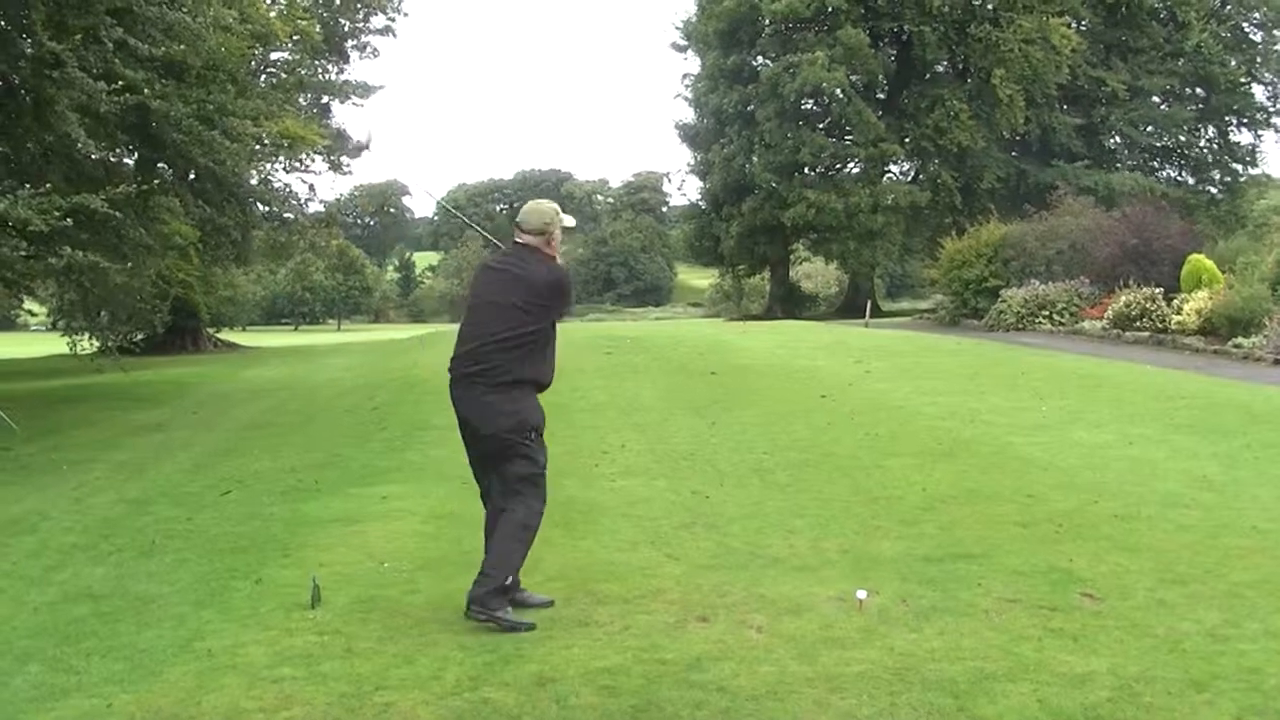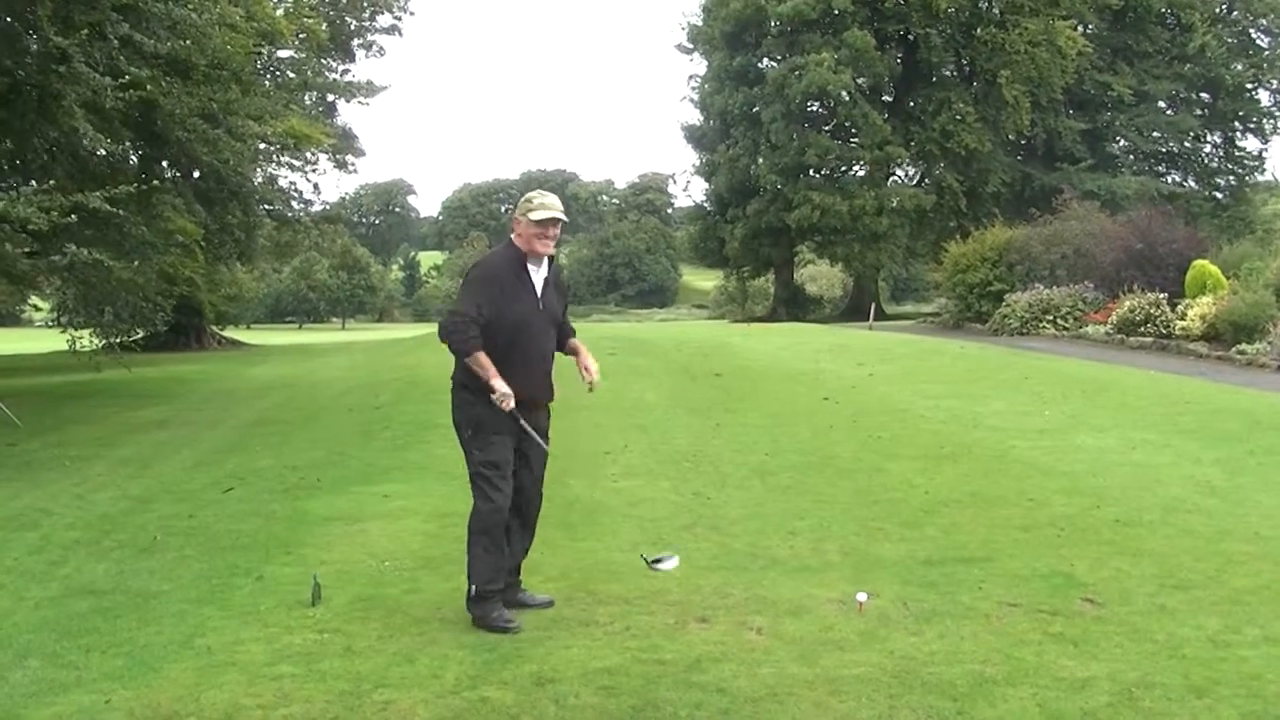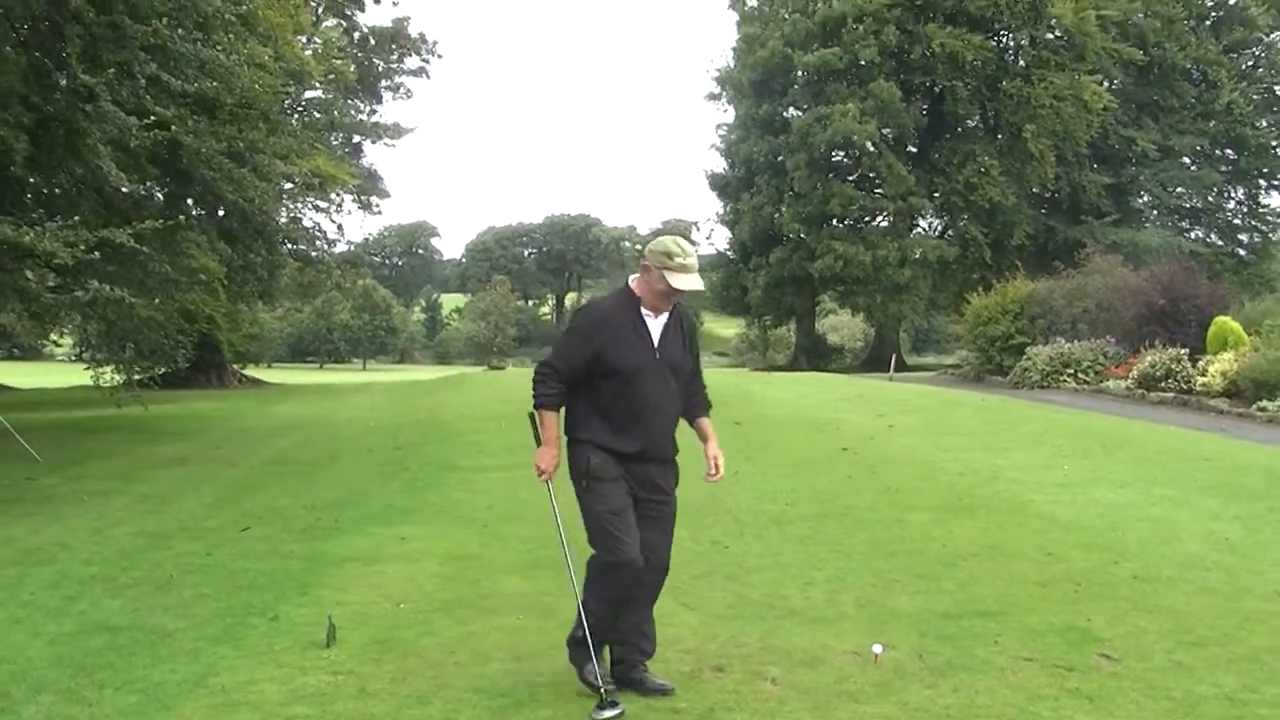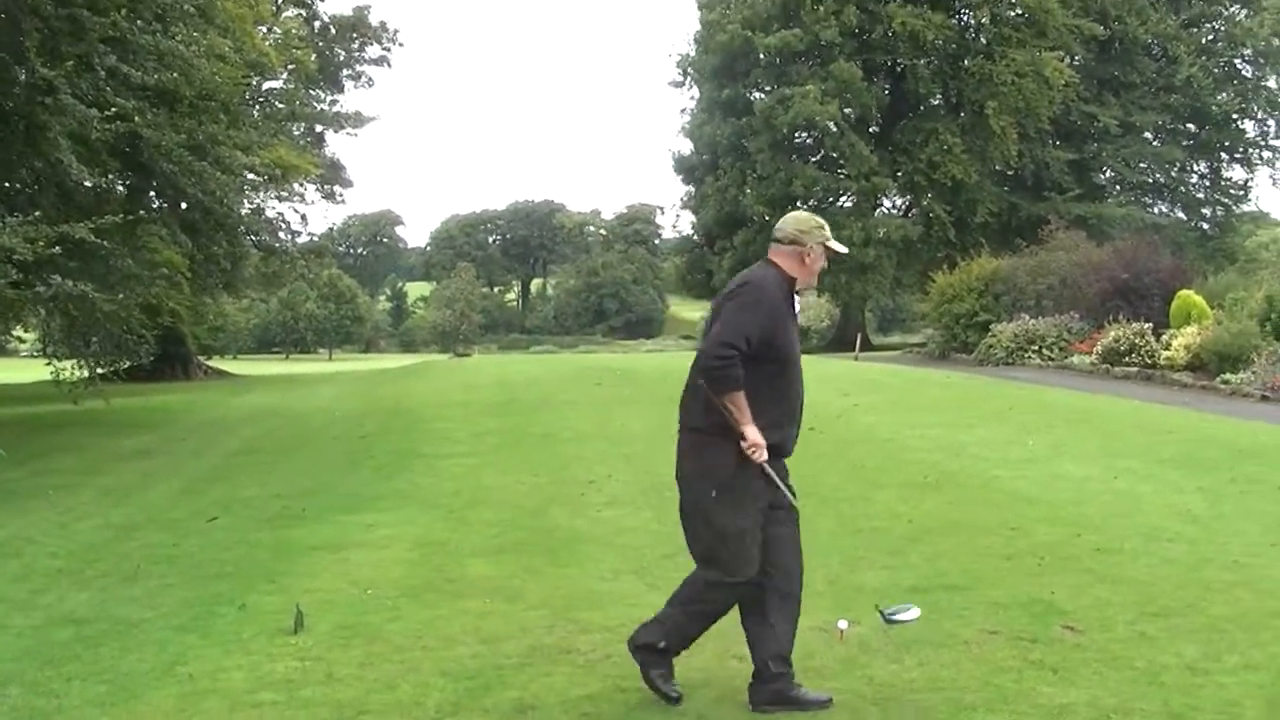
dt=1s
person 1, frame 1
left shoulder: (492, 266)
right shoulder: (551, 279)
left hip: (470, 391)
right hip: (507, 402)
left knee: (500, 493)
right knee: (525, 496)
left ankle: (502, 584)
right ankle: (489, 596)
person 1, frame 2
left shoulder: (551, 272)
right shoulder: (492, 269)
right elbow: (456, 327)
left wrist: (580, 351)
right wrist: (493, 380)
left hip: (529, 406)
right hip: (485, 404)
left knee: (526, 499)
right knee: (495, 499)
left ankle: (506, 584)
right ankle: (484, 597)
person 1, frame 3
left shoulder: (681, 321)
right shoulder: (600, 317)
left elbow: (692, 389)
right elbow: (550, 379)
left wrist: (709, 439)
right wrist: (550, 445)
left hip: (657, 464)
right hip: (602, 459)
left knee: (651, 565)
right knee: (620, 556)
left ankle: (630, 664)
right ankle: (585, 645)
person 1, frame 4
left shoulder: (776, 294)
right shoulder: (759, 291)
right elbow: (720, 358)
right wrist: (745, 426)
left hip: (756, 459)
right hip: (722, 457)
left knee: (778, 568)
right knee: (731, 569)
left ankle: (774, 683)
right ankle: (655, 645)
